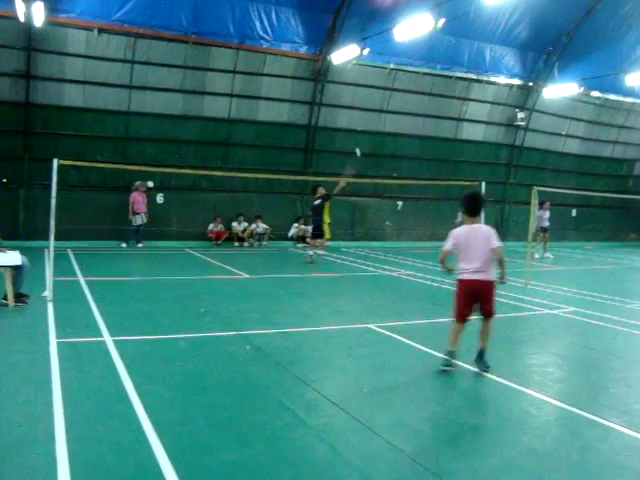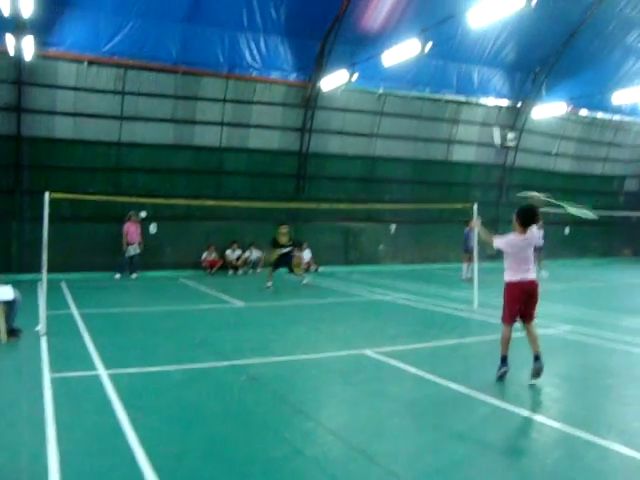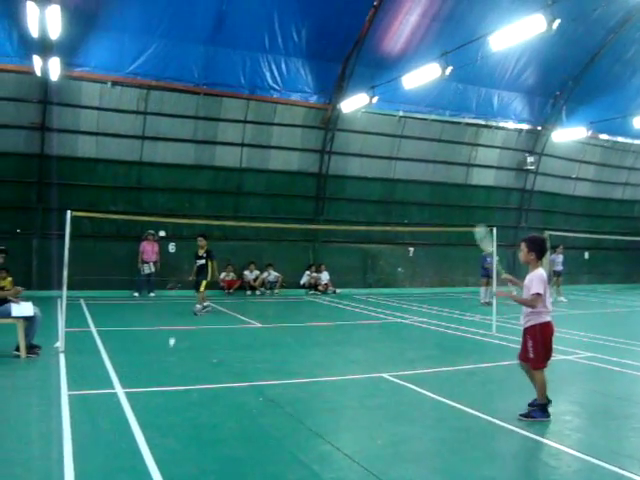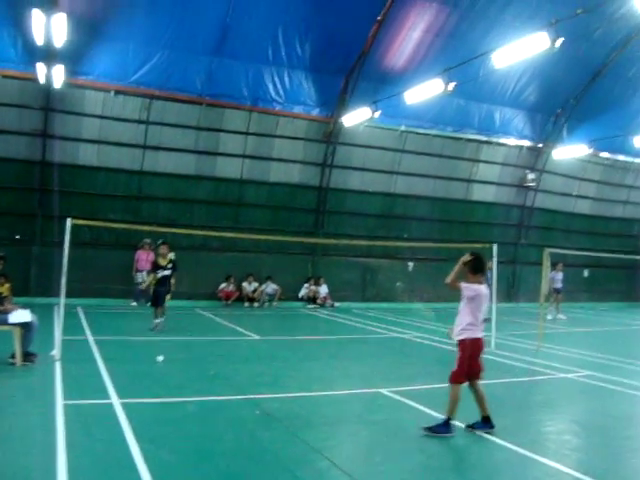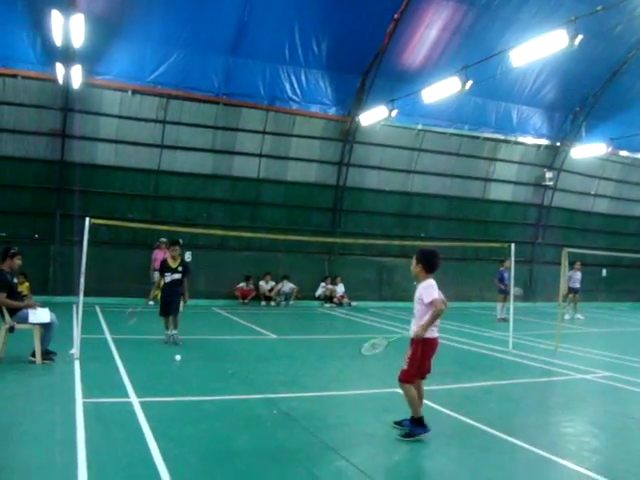
dt=1s
person 1, frame 1
left shoulder: (456, 233)
right shoulder: (488, 231)
left elbow: (443, 258)
right elbow: (499, 256)
left wrist: (446, 267)
right wrist: (503, 272)
left hip: (465, 282)
right hip: (486, 281)
left knee: (460, 322)
right knee: (487, 319)
left ankle: (450, 355)
right ankle: (481, 357)
person 1, frame 2
left shoulder: (509, 240)
right shoulder: (533, 236)
left elbow: (489, 239)
left wrist: (477, 226)
left hip: (514, 284)
right hip: (531, 283)
left knee: (508, 324)
right knee: (528, 323)
left ankle: (504, 362)
right ankle: (537, 359)
person 1, frame 3
left shoulder: (538, 275)
right shoulder: (533, 274)
left elbow: (533, 302)
left wrist: (510, 295)
right wrist: (514, 281)
left hip: (539, 326)
right hip: (533, 326)
left knee: (536, 367)
right knee: (524, 363)
left ankle: (542, 409)
right ankle: (542, 397)
person 1, frame 4
left shoulder: (477, 290)
right shoulder: (480, 290)
left elbow: (449, 281)
left wrist: (460, 263)
left hip: (469, 341)
right hip: (471, 340)
left knee: (455, 382)
right knee: (473, 382)
left ankle: (446, 424)
right ankle: (486, 420)
person 1, frame 5
left shoulder: (426, 286)
right shoulder: (430, 285)
left elbow: (439, 308)
right elbow: (444, 304)
left wrist: (424, 328)
left hip: (423, 340)
right hip: (425, 339)
left knee: (405, 381)
right knee: (416, 381)
left ankle: (419, 423)
right ankle: (415, 419)
